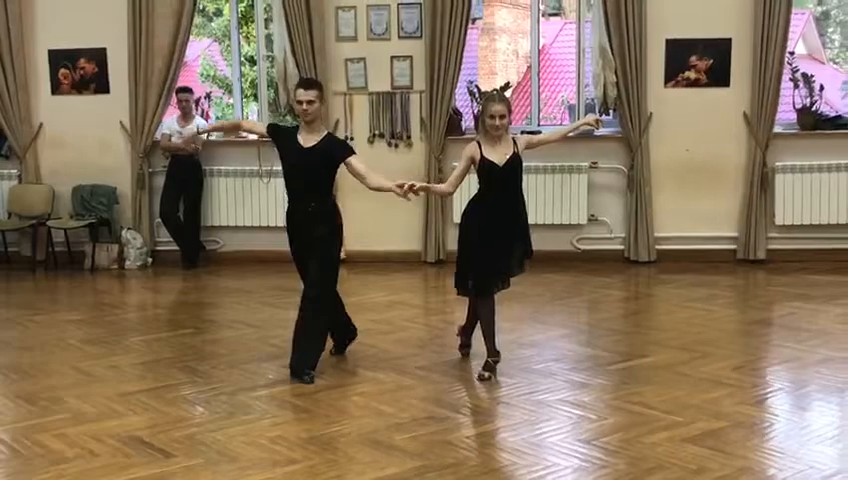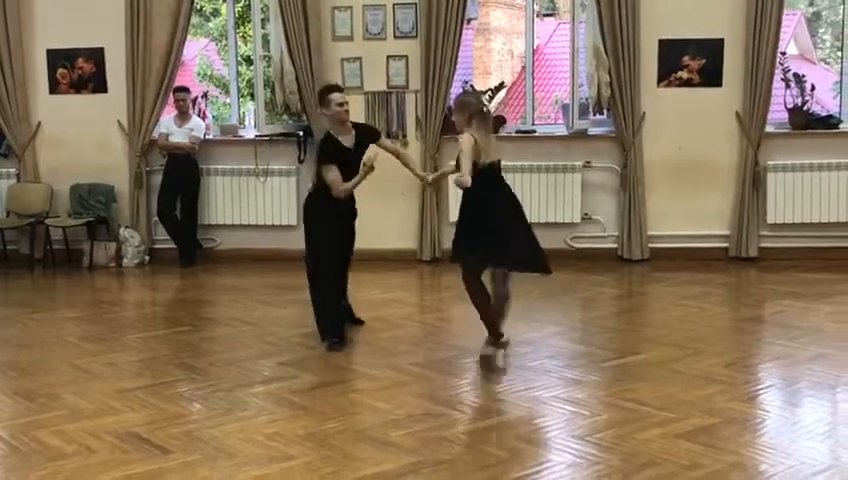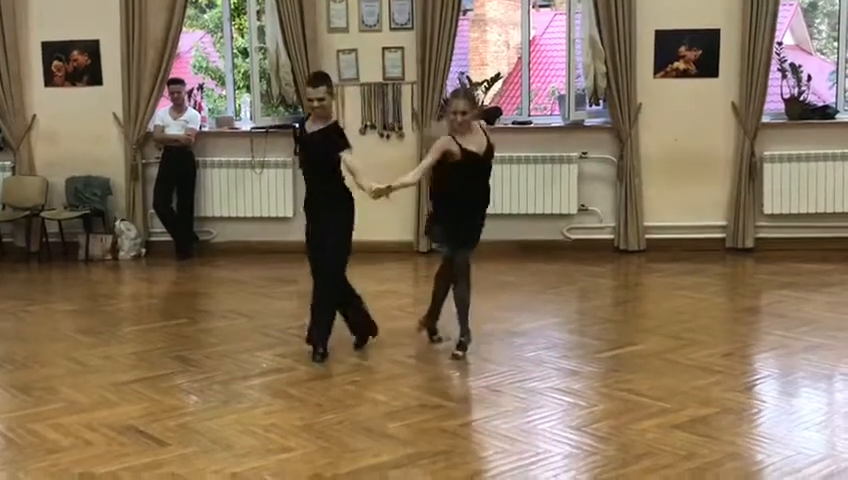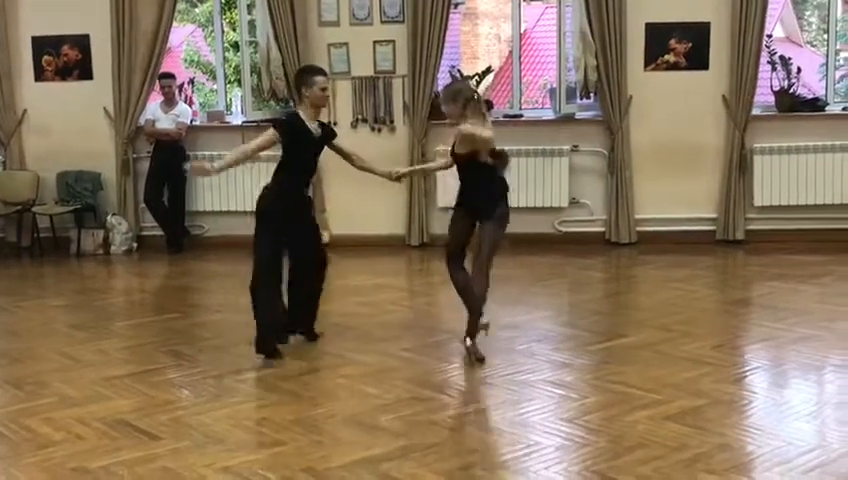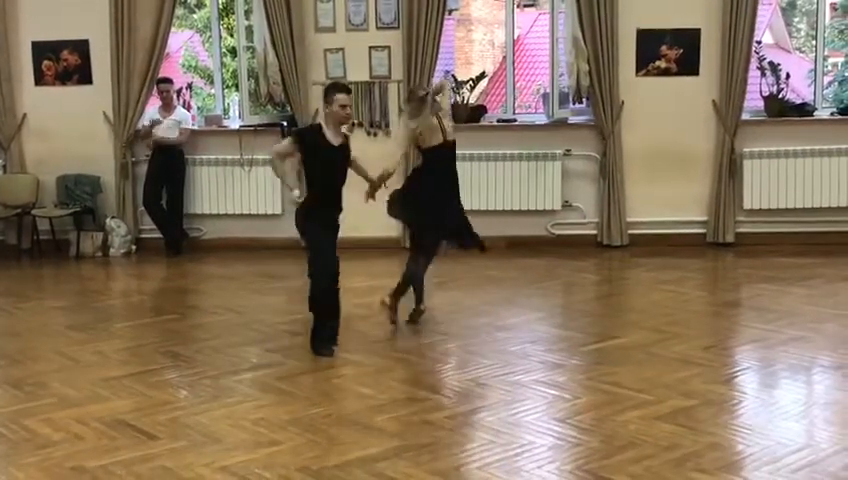
dt=1s
person 1, frame 1
left shoulder: (336, 145)
right shoulder: (284, 136)
left elbow: (368, 178)
right elbow: (242, 124)
left wrist: (392, 187)
right wrist: (200, 128)
left hip: (324, 221)
right hip: (297, 220)
left knee: (317, 290)
right knee: (321, 286)
left ankle: (303, 362)
right ankle: (343, 333)
person 1, frame 2
left shoulder: (363, 132)
right shoulder: (327, 146)
left elbow: (396, 151)
right elbow: (339, 191)
left wrist: (420, 175)
right wrist: (363, 173)
left hip: (346, 208)
right hip: (321, 211)
left knee: (340, 262)
right knee: (322, 267)
left ankle: (343, 312)
right ankle: (332, 332)
person 1, frame 3
left shoulder: (335, 133)
right shoulder: (305, 124)
left elbow: (351, 164)
left wrist: (369, 188)
right wrist: (303, 161)
left hip: (337, 207)
right hip: (314, 205)
left knee: (328, 271)
right knee: (327, 271)
left ankle: (319, 339)
right ankle: (362, 325)
person 1, frame 4
left shoulder: (322, 129)
right shoulder: (290, 123)
left elbow: (349, 156)
right elbow: (253, 148)
left wrist: (382, 172)
right wrist: (216, 167)
left hip: (298, 204)
right hip: (276, 202)
left knee: (314, 262)
right knee: (267, 269)
left ankle: (300, 322)
right ankle: (267, 337)
person 1, frame 5
left shoulder: (343, 137)
right shoulder: (308, 134)
right elbow: (277, 156)
left wrist: (371, 180)
right wrist: (294, 187)
left hip: (331, 213)
right hip: (312, 214)
left knee: (322, 266)
right knee: (327, 267)
left ankle: (317, 305)
right ankle: (322, 337)
person 2, frame 1
left shoulder: (520, 143)
right shoulder: (474, 149)
left elbow: (555, 135)
right elbow: (448, 188)
left wrist: (582, 122)
right wrist: (423, 187)
left hip: (510, 223)
right hip: (481, 223)
left knee: (486, 284)
right knee: (483, 285)
left ankle: (467, 330)
right ankle: (491, 355)
person 2, frame 2
left shoulder: (468, 140)
right shoulder: (489, 138)
left elbow: (465, 181)
left wrist: (451, 176)
right wrist: (440, 174)
left hip: (479, 214)
right hip: (505, 211)
left knee: (471, 276)
right knee: (500, 277)
left ankle: (495, 336)
right ankle: (494, 337)
person 2, frame 3
left shoulder: (482, 127)
right shoulder: (446, 142)
right elbow: (415, 175)
right wrist: (390, 187)
left hip: (476, 207)
right hip: (455, 208)
left knee: (451, 265)
right knee: (460, 268)
left ankle: (431, 319)
right ankle: (463, 334)
person 2, frame 4
left shoulder: (464, 131)
right shoulder: (479, 126)
left elbow: (488, 136)
right elbow: (449, 162)
left wrist: (486, 154)
right wrist: (411, 170)
left hip: (470, 202)
right hip: (495, 202)
left knee: (454, 260)
right knee: (481, 268)
left ankle: (475, 325)
right ankle: (474, 329)
person 2, frame 5
left shoulder: (415, 129)
right shoulder: (444, 114)
left elbow: (394, 168)
right elbow: (443, 85)
left wrist: (375, 183)
left hip: (422, 190)
right hip: (444, 192)
left knee: (420, 249)
right knee: (425, 251)
left ankle: (418, 304)
right ankle: (394, 298)
person 3, frame 1
left shoulder: (200, 124)
right shoulder: (169, 122)
left elbow: (195, 150)
right elbow: (163, 145)
left wrist: (173, 147)
right wrist: (184, 145)
left hip: (192, 167)
right hip: (174, 167)
left knee: (191, 213)
right knee: (166, 211)
left ankle: (191, 254)
right ankle: (192, 246)
person 3, frame 2
left shoulder: (198, 123)
right shoulder: (166, 121)
left elbow: (192, 149)
right elbow: (160, 144)
left wrist: (170, 146)
right wrist: (181, 145)
left hip: (189, 167)
right hip: (171, 166)
left knee: (188, 211)
right knee: (163, 210)
left ankle: (188, 252)
right ankle: (189, 245)
person 3, frame 3
left shoulder: (193, 115)
right shoulder: (161, 113)
left elbow: (188, 141)
right elbow: (156, 136)
left wrist: (166, 139)
right wrist: (177, 137)
left hip: (185, 159)
right hip: (167, 159)
left knee: (185, 203)
right knee: (160, 203)
left ankle: (184, 244)
right ankle: (185, 238)
person 3, frame 4
left shoulder: (184, 109)
right shoulder: (152, 107)
left elbow: (178, 135)
right elbow: (147, 130)
left wrist: (157, 134)
right wrist: (168, 131)
left hip: (176, 153)
right hip: (158, 153)
left knee: (176, 197)
right knee: (150, 197)
left ankle: (175, 238)
right ankle: (177, 231)
person 3, frame 5
left shoulder: (183, 114)
right shoulder: (151, 112)
left elbow: (183, 139)
right elbow: (142, 136)
left wrist: (162, 139)
right wrist: (151, 127)
left hip: (175, 157)
right hip: (157, 157)
left knee: (174, 200)
right knee: (149, 200)
left ankle: (174, 241)
right ankle: (175, 234)
